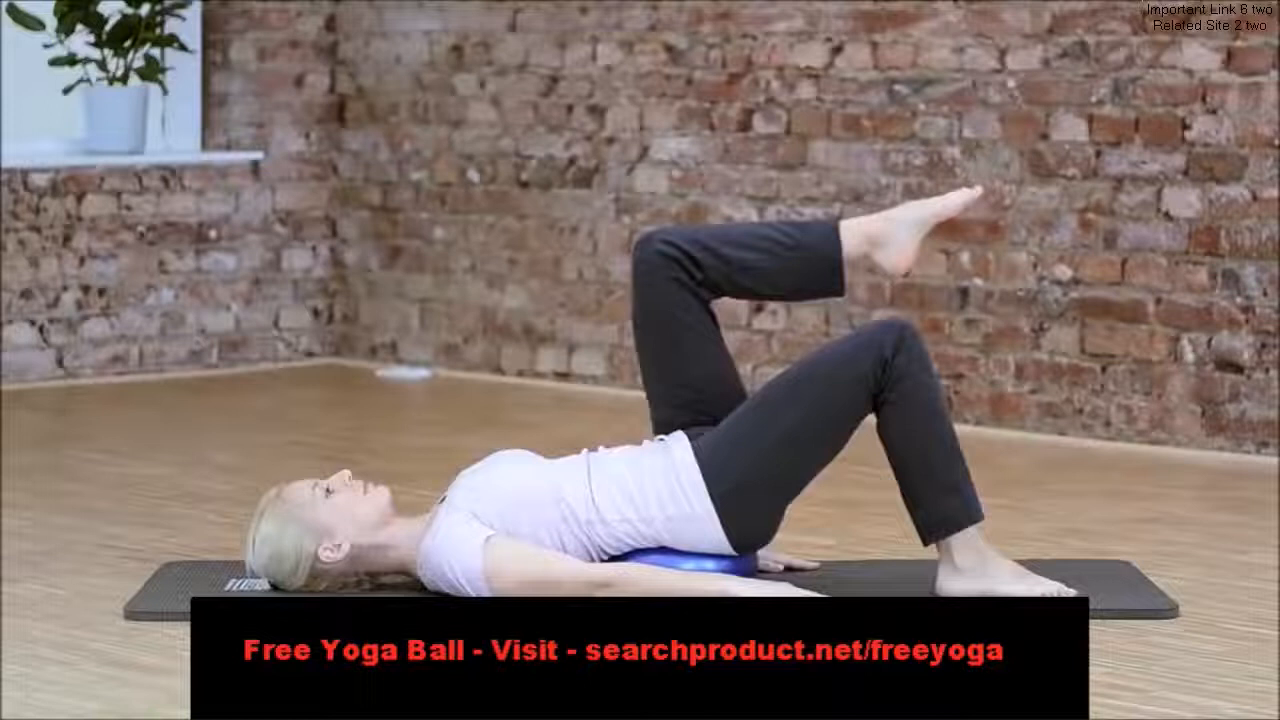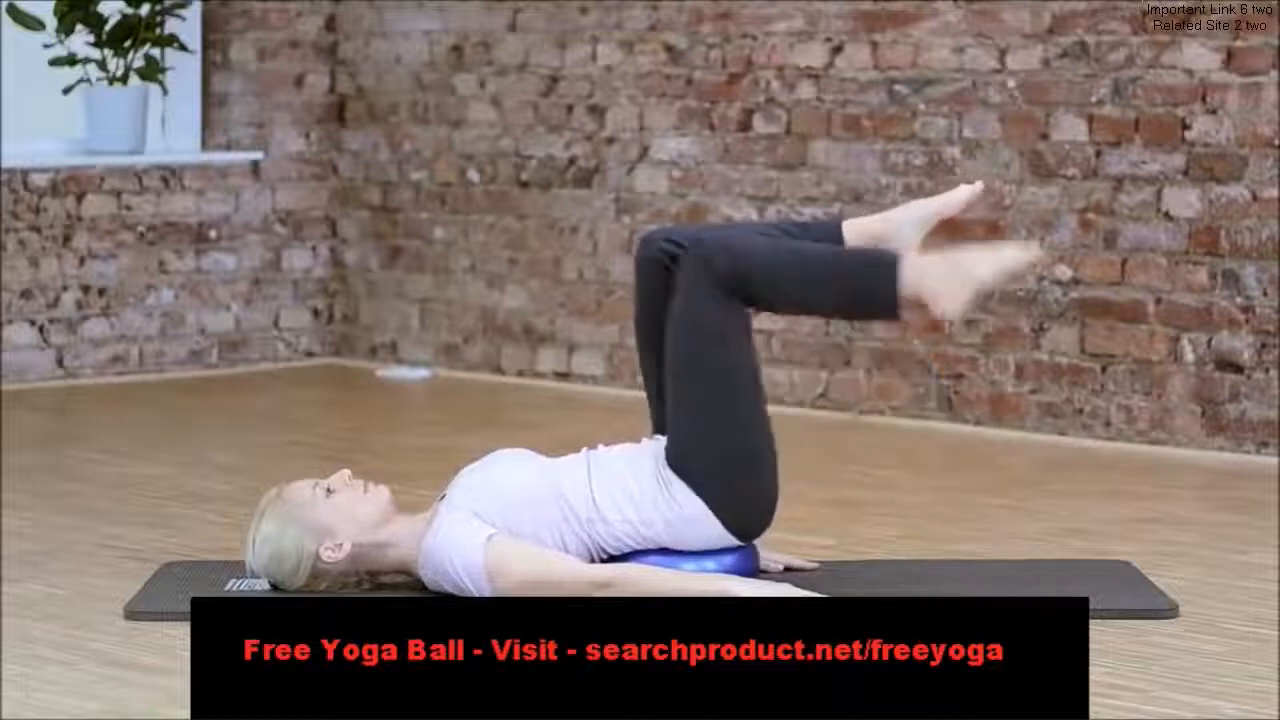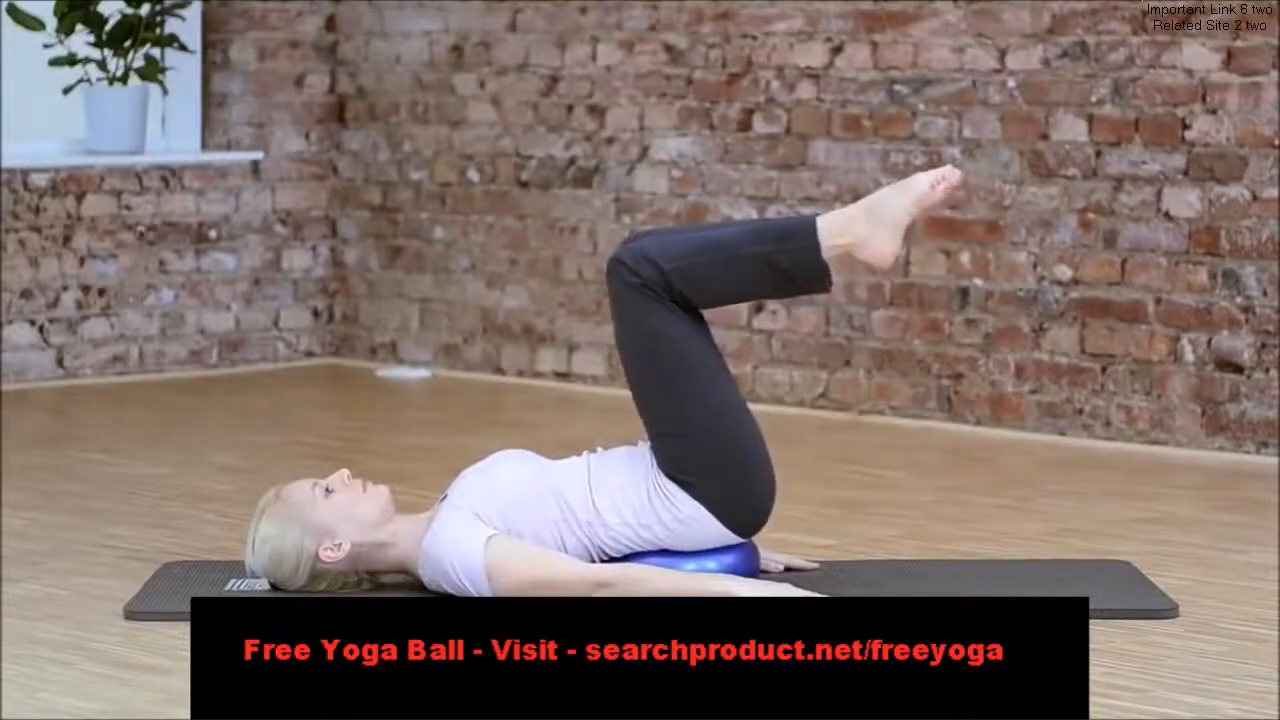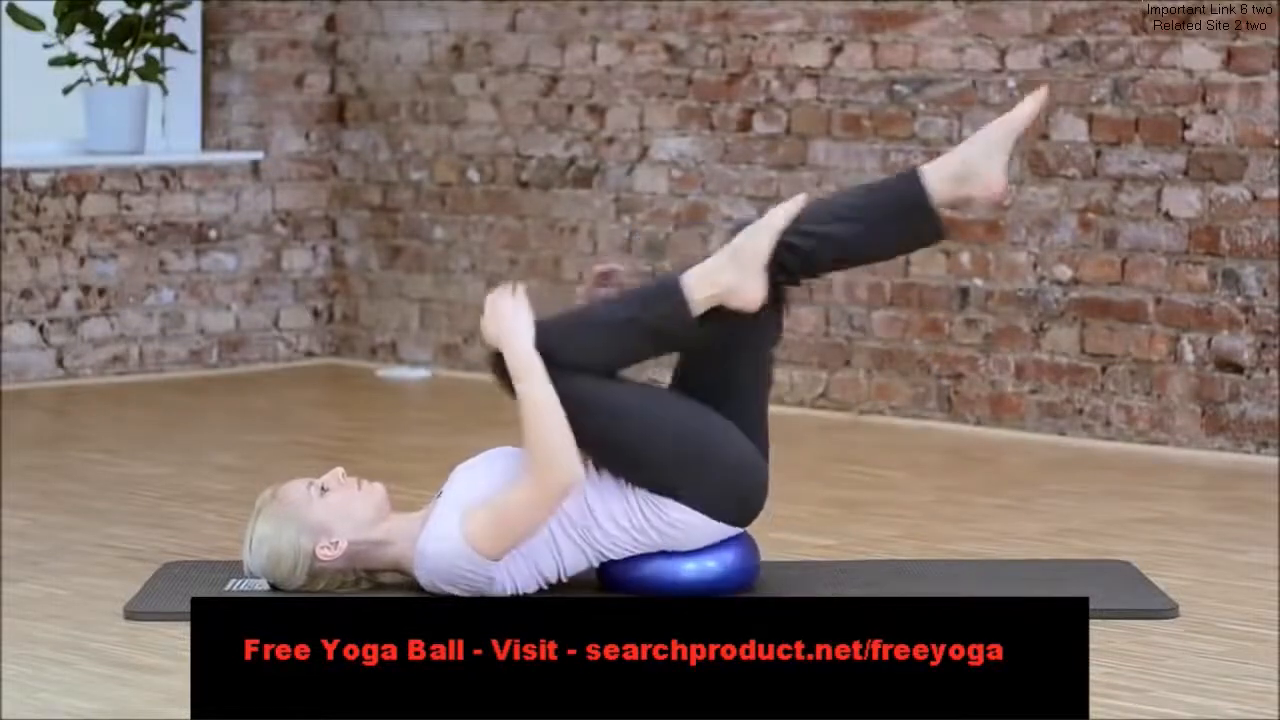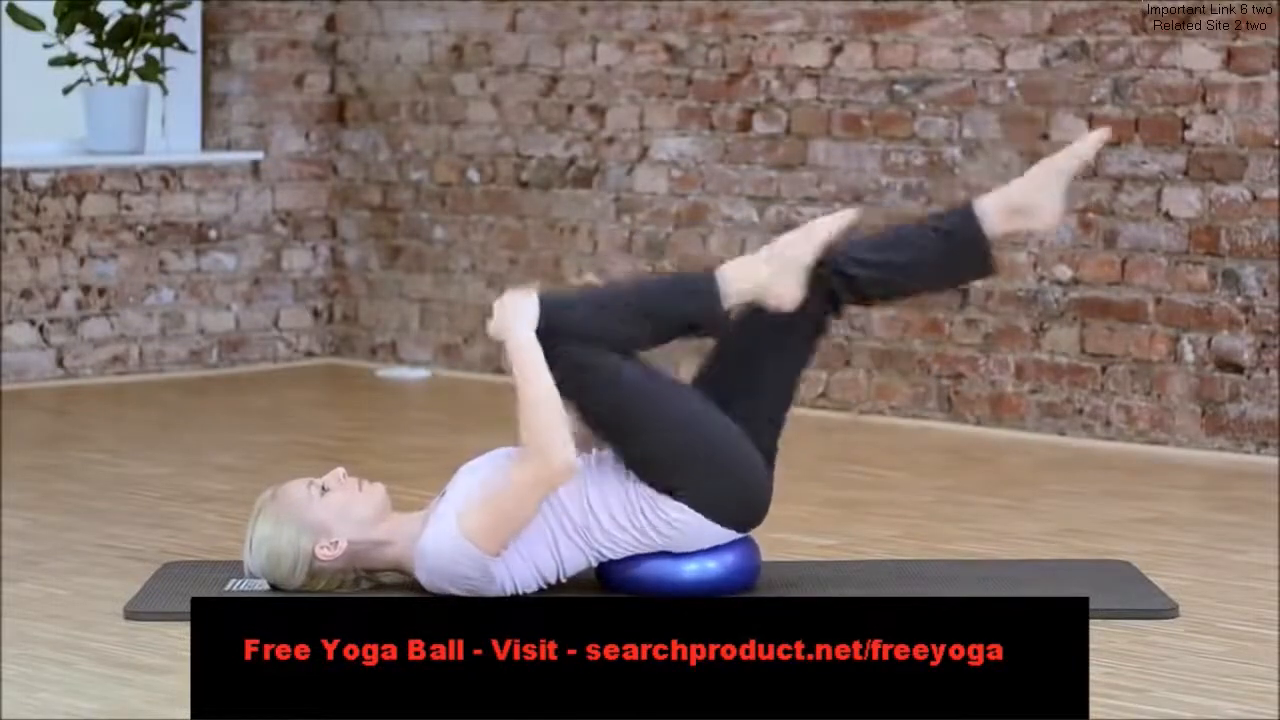
dt=1s
person 1, frame 1
left shoulder: (453, 516)
right shoulder: (448, 555)
right elbow: (599, 581)
right wrist: (749, 593)
left hip: (689, 461)
right hip: (716, 489)
left knee: (663, 256)
right knee: (889, 349)
left ankle: (870, 237)
right ankle: (965, 559)
person 1, frame 2
left shoulder: (453, 515)
right shoulder: (448, 551)
right elbow: (600, 582)
right wrist: (752, 592)
left hip: (685, 486)
right hip: (710, 494)
left knee: (667, 254)
right knee: (707, 266)
left ankle: (882, 240)
right ankle: (918, 279)
person 1, frame 3
left shoulder: (450, 518)
right shoulder: (447, 554)
right elbow: (598, 583)
right wrist: (741, 589)
left hip: (694, 497)
right hip: (712, 494)
left knee: (648, 263)
right knee: (639, 271)
left ankle: (845, 235)
right ankle: (846, 230)
person 1, frame 4
left shoulder: (439, 522)
right shoulder: (449, 553)
right elbow: (559, 476)
left wrist: (575, 332)
right wrist: (519, 344)
left hip: (699, 469)
right hip: (712, 485)
left knee: (773, 249)
right knee: (530, 344)
left ankle: (951, 179)
right ankle: (711, 287)
person 1, frame 5
left shoulder: (456, 520)
right shoulder: (447, 556)
right elbow: (554, 461)
left wrist: (577, 359)
right wrist: (519, 340)
left hip: (700, 484)
right hip: (711, 495)
left knee: (815, 284)
right knee: (551, 319)
left ankle: (995, 216)
right ankle: (747, 283)
